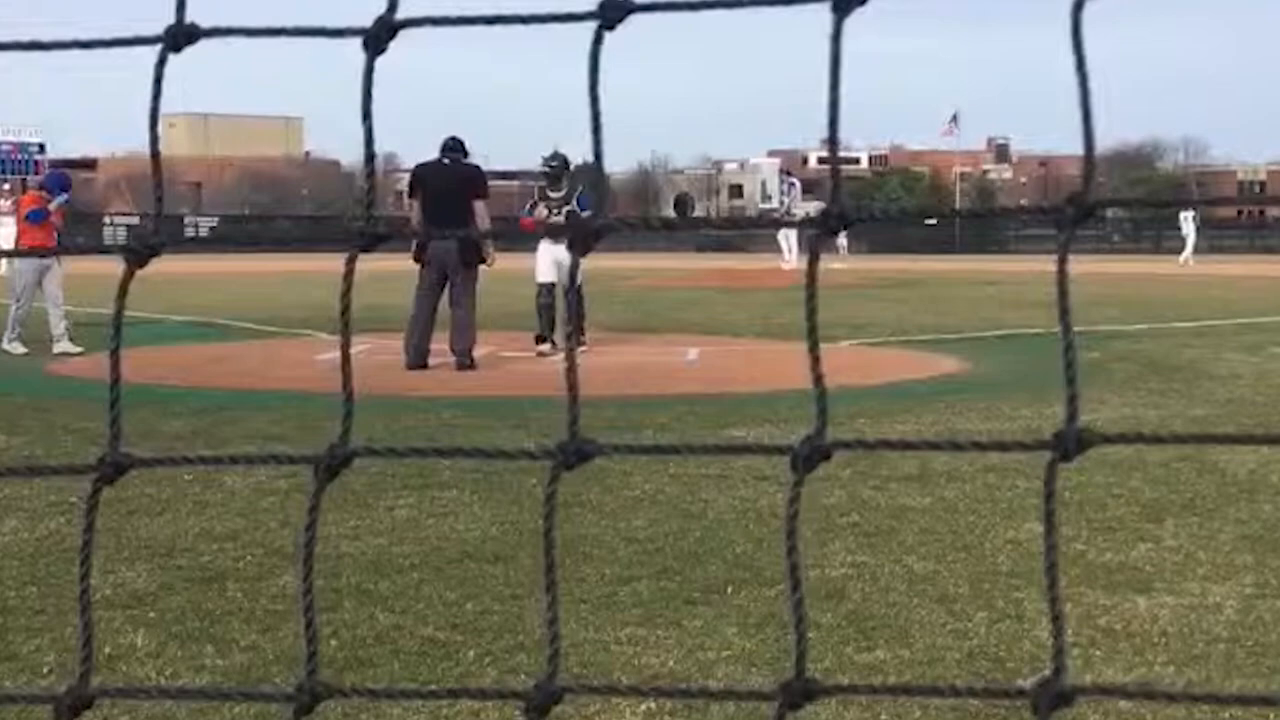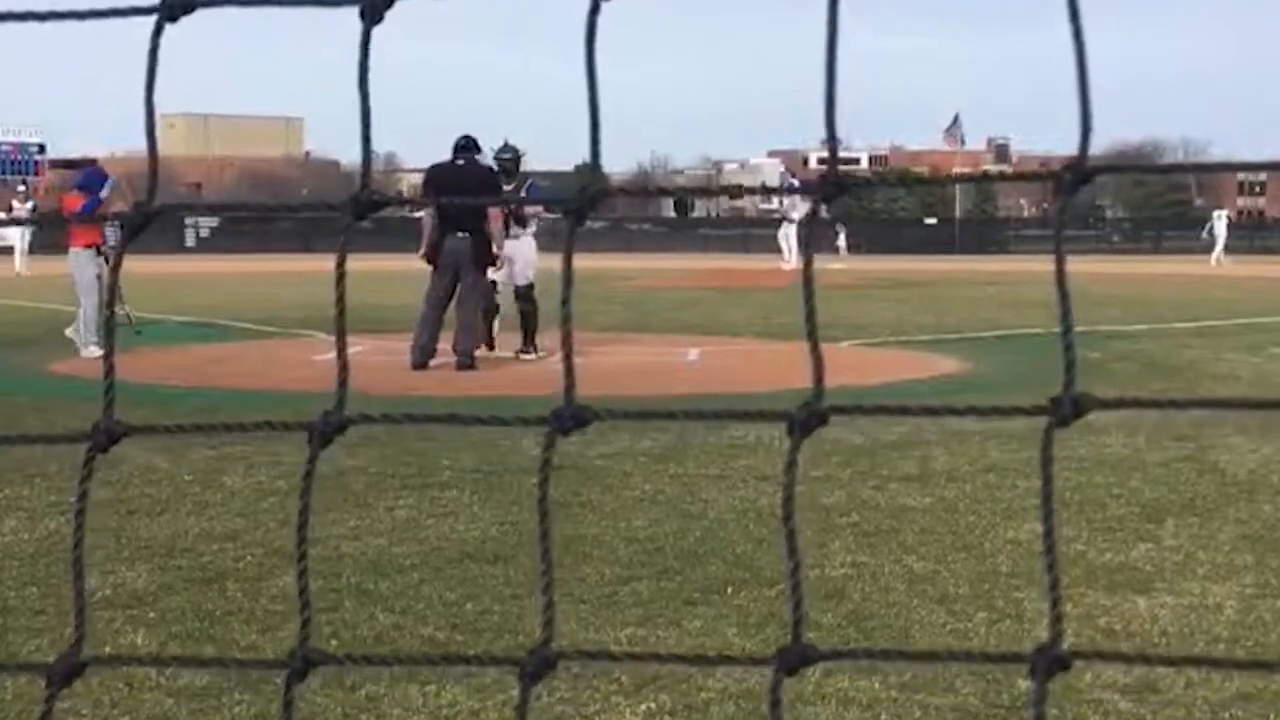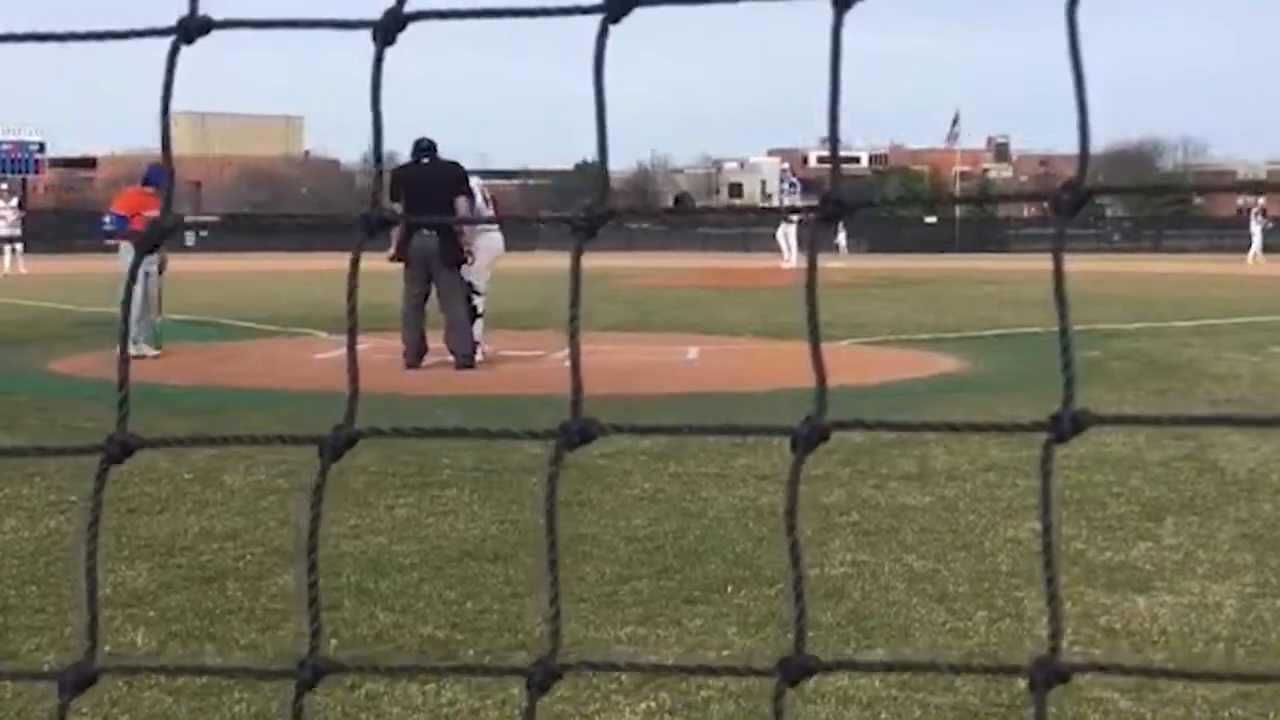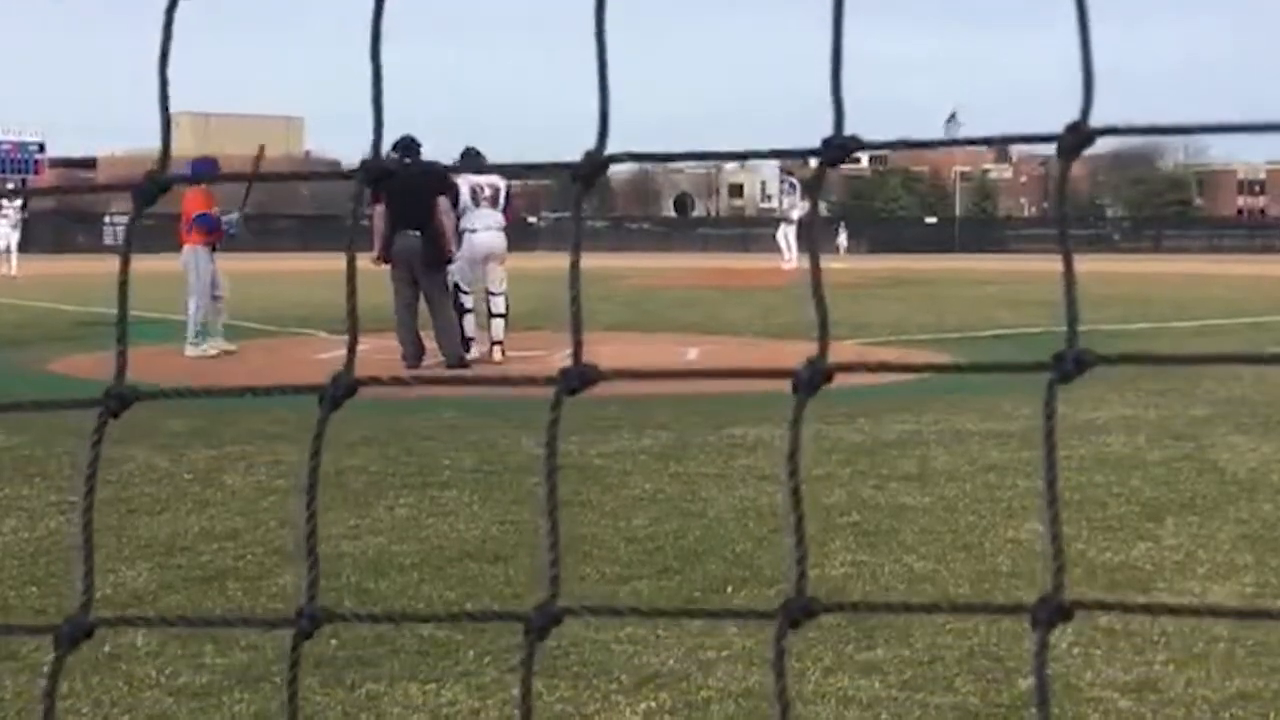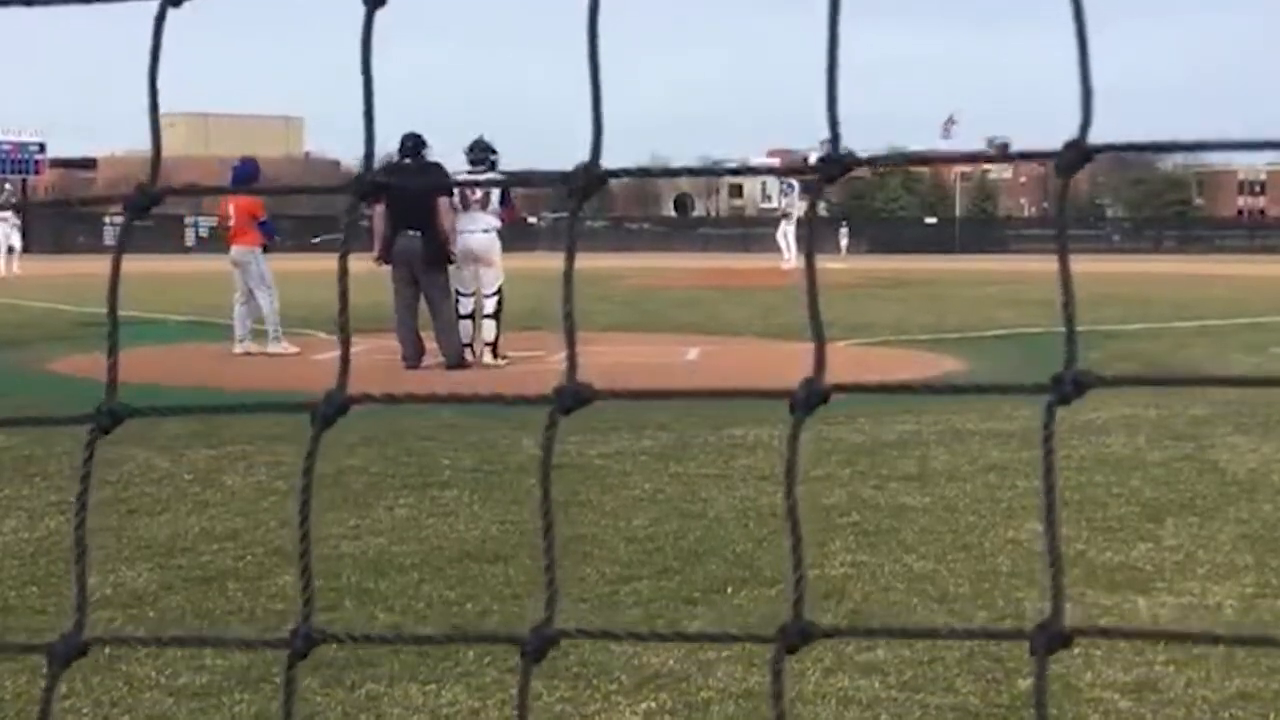
dt=1s
person 1, frame 1
left shoulder: (420, 172)
right shoulder: (472, 172)
left elbow: (416, 211)
right elbow: (480, 212)
left wrist: (418, 241)
right wrist: (488, 245)
left hip: (431, 244)
right hip: (462, 244)
left knee: (424, 301)
right knee: (463, 303)
left ankle: (415, 356)
right ankle: (463, 357)
person 1, frame 2
left shoulder: (435, 172)
right shoulder: (487, 173)
left elbow: (429, 212)
right elbow: (494, 213)
left wrist: (425, 245)
right wrist: (499, 247)
left hip: (445, 243)
right hip: (474, 244)
left knee: (435, 301)
right knee: (470, 302)
left ankle: (420, 355)
right ankle: (465, 356)
person 1, frame 3
left shoulder: (401, 173)
right shoulder: (454, 170)
left elbow: (398, 212)
right elbow: (462, 209)
left wrist: (395, 246)
right wrist: (468, 242)
left hip: (414, 242)
right hip: (443, 242)
left knee: (413, 302)
right knee: (454, 301)
left ankle: (412, 355)
right ankle: (464, 355)
person 1, frame 4
left shoulder: (385, 174)
right shoulder: (435, 171)
left elbow: (379, 213)
right elbow: (444, 209)
left wrist: (377, 247)
right wrist: (452, 244)
left hip: (398, 243)
right hip: (427, 243)
left knee: (404, 304)
right knee: (440, 302)
left ankle: (412, 356)
right ankle: (454, 355)
person 1, frame 5
left shoulder: (385, 174)
right shoulder: (434, 171)
left elbow: (379, 213)
right elbow: (444, 208)
left wrist: (378, 247)
right wrist: (451, 242)
left hip: (398, 243)
right hip: (428, 243)
left knee: (405, 304)
right knee: (440, 302)
left ankle: (411, 356)
right ankle: (453, 356)
person 2, frame 1
left shoulder: (577, 193)
right shoulder: (539, 194)
left elbow: (591, 217)
right elbow: (525, 222)
left wrist: (563, 219)
right wrist: (538, 219)
left hip: (569, 246)
right hip: (546, 247)
left knee: (573, 292)
right knee: (544, 291)
left ankle: (578, 336)
right ankle: (546, 339)
person 2, frame 2
left shoulder: (528, 186)
left elbow: (538, 210)
left wrist: (511, 207)
left hip: (522, 243)
left knee: (524, 293)
right knee: (487, 289)
left ankle: (529, 344)
right ankle: (488, 341)
person 2, frame 3
right shoulder: (474, 183)
left hip: (483, 240)
right hip: (493, 238)
left knee: (472, 292)
right knee: (474, 291)
left ankle: (474, 347)
right ankle: (477, 342)
person 2, frame 4
left shoulder: (459, 182)
right shoulder: (500, 181)
right elbow: (506, 214)
left hip: (472, 238)
right hip: (497, 238)
left knee: (462, 290)
right knee: (497, 293)
left ankle: (470, 344)
right ankle: (497, 347)
person 2, frame 5
left shoulder: (456, 182)
right shoulder: (497, 181)
right elbow: (508, 214)
left hip: (462, 239)
right hip: (488, 239)
left knee: (464, 295)
right knee: (492, 295)
left ankle: (467, 349)
right ankle: (489, 351)
person 3, frame 1
left shoulder: (57, 206)
right shoulder: (29, 199)
right elbow: (36, 217)
left wrist: (58, 255)
right wrist: (57, 202)
left hip: (50, 258)
right hip: (28, 256)
left knee: (56, 300)
right knee: (23, 302)
left ankle: (61, 341)
right ankle: (11, 340)
person 3, frame 2
left shoulder: (93, 199)
right shoulder: (72, 199)
right elbow: (88, 211)
left wrist: (105, 246)
right wrist: (106, 191)
left hip: (97, 254)
right hip: (82, 255)
left knee: (99, 299)
right knee: (89, 301)
left ankle: (77, 331)
right ankle: (89, 344)
person 3, frame 3
left shoulder: (158, 200)
right shoulder: (130, 195)
right elbow: (116, 220)
left wrist: (161, 252)
right wrist: (132, 234)
left hip: (152, 254)
right hip: (131, 251)
left knee: (150, 300)
right knee: (135, 296)
left ankle: (140, 343)
right ankle: (126, 340)
person 3, frame 4
left shoulder: (207, 195)
right shoulder: (194, 196)
left elbow: (213, 225)
right elbow: (204, 223)
left wrist: (228, 225)
right wrist: (226, 219)
left hip: (207, 251)
right hip: (196, 251)
left knee: (218, 294)
right knee: (199, 298)
left ankle: (215, 338)
right ankle: (194, 344)
person 3, frame 5
left shoulder: (227, 198)
right shoulder: (253, 198)
left elbow: (224, 223)
right elbow: (265, 226)
right wrist: (273, 238)
left hip: (234, 250)
right hip: (250, 251)
left knee: (242, 297)
right knee: (267, 295)
left ankle: (242, 342)
right ankle: (275, 342)
